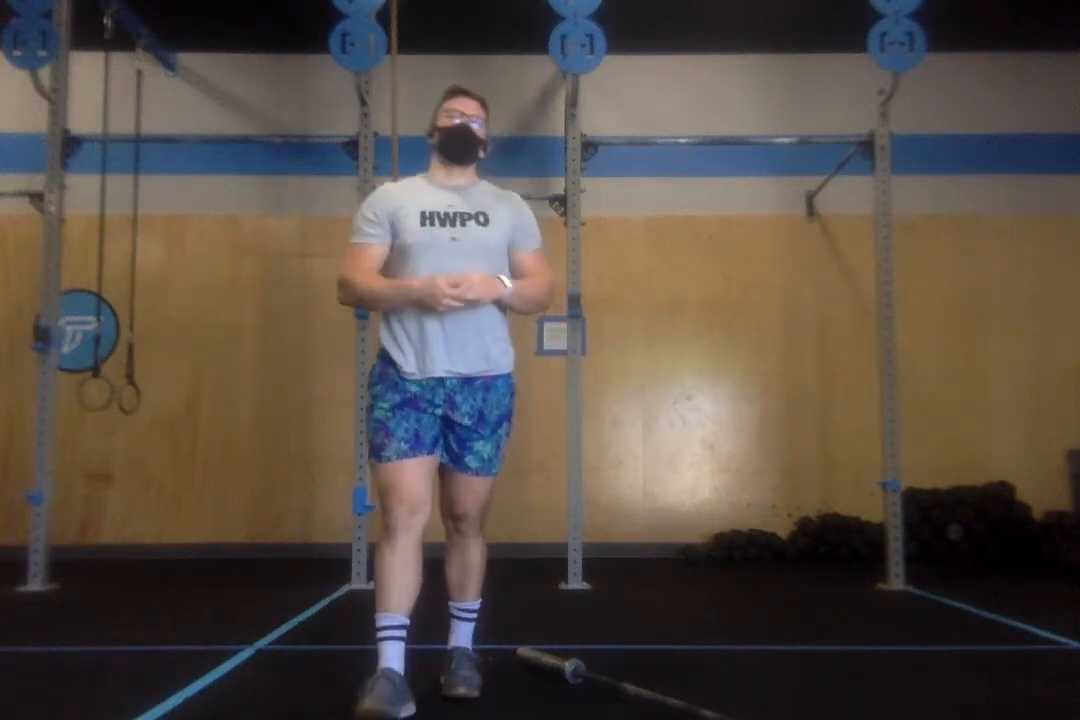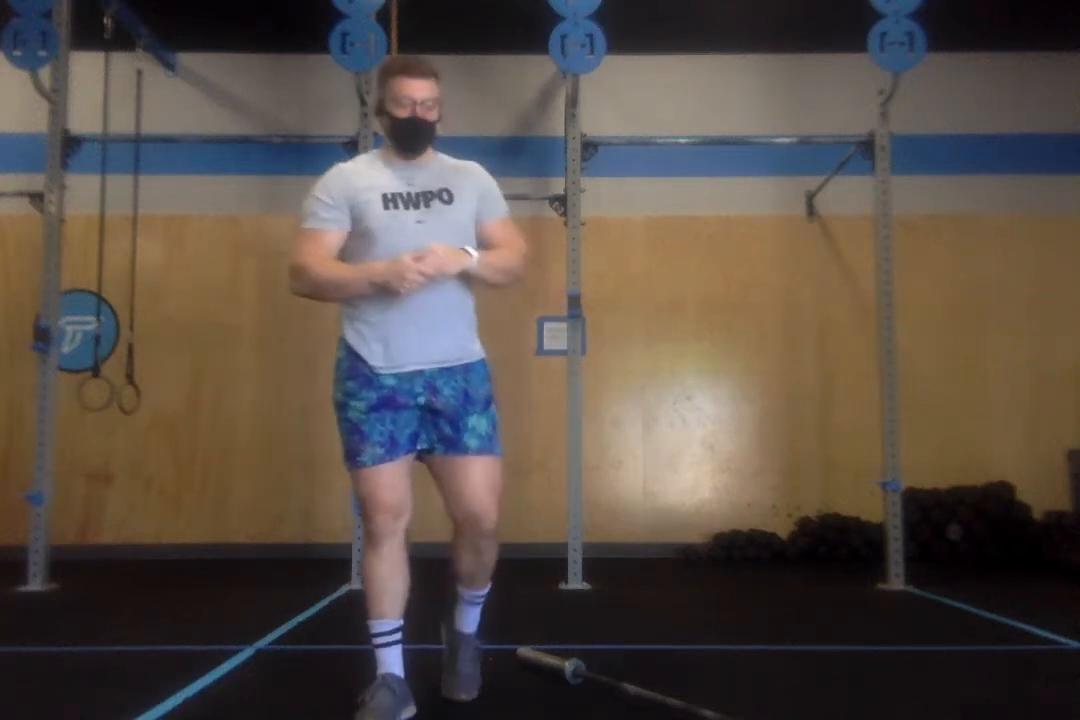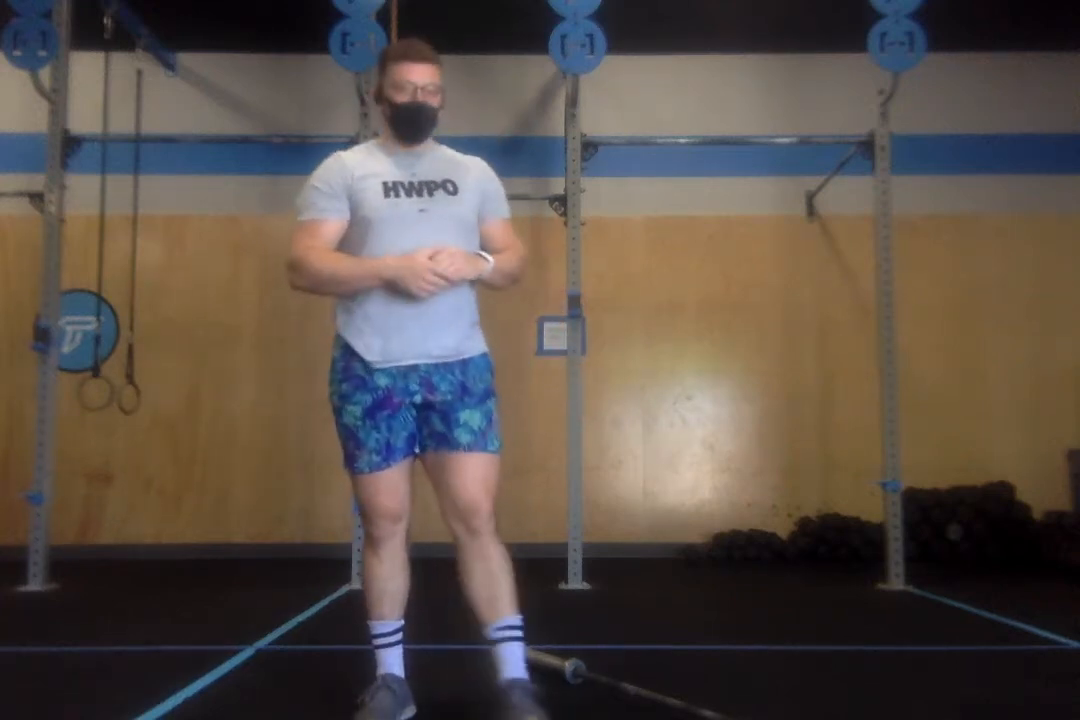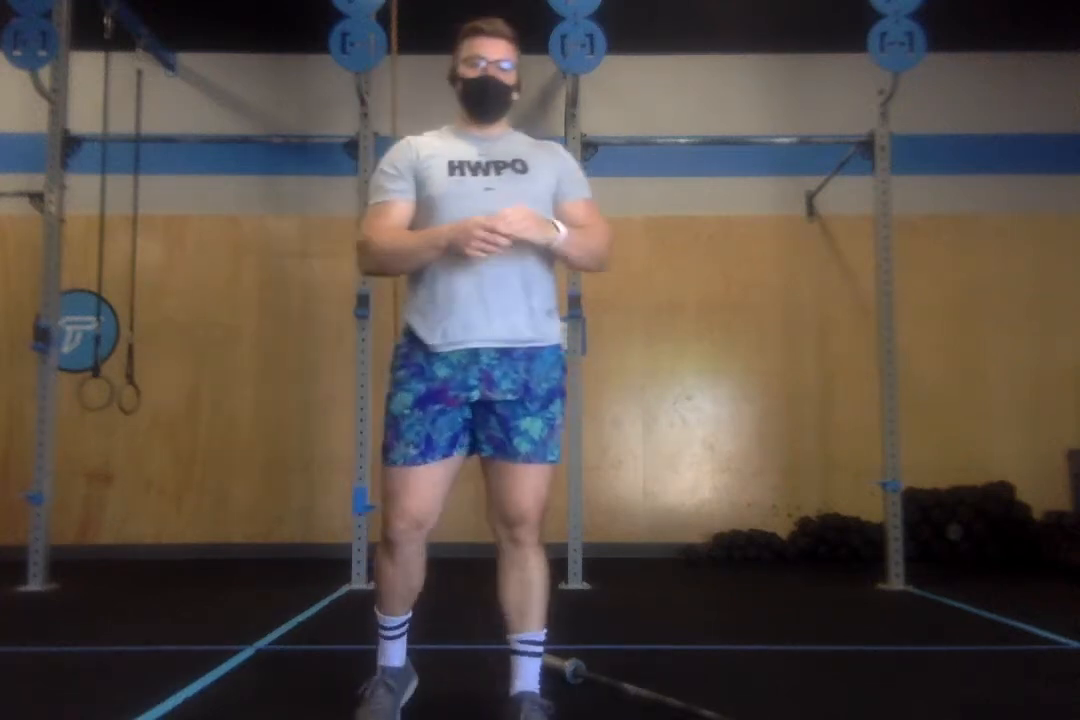
dt=0.5s
person 1, frame 1
left shoulder: (510, 207)
right shoulder: (389, 199)
left elbow: (541, 291)
right elbow: (350, 285)
left wrist: (497, 287)
right wrist: (418, 289)
left hip: (484, 383)
right hip: (404, 379)
left knee: (466, 520)
right knee: (403, 516)
left ankle: (461, 648)
person 1, frame 2
left shoulder: (472, 178)
right shoulder: (344, 181)
left elbow: (515, 260)
right elbow: (304, 274)
left wrist: (464, 258)
right wrist: (380, 271)
left hip: (460, 370)
right hip: (374, 375)
left knee: (480, 516)
right knee: (385, 521)
left ankle: (464, 626)
person 1, frame 3
left shoulder: (474, 173)
right shoulder: (342, 171)
left elbow: (515, 260)
right elbow: (304, 267)
left wrist: (478, 263)
right wrist: (390, 267)
left hip: (461, 367)
right hip: (370, 372)
left knee: (475, 518)
right knee: (384, 523)
person 1, frame 4
left shoulder: (552, 158)
right shoulder: (412, 154)
left elbow: (598, 247)
right elbow: (372, 252)
left wrist: (546, 231)
right wrist: (446, 235)
left hip: (529, 359)
right hip: (432, 360)
left knee: (520, 527)
right knee: (405, 525)
